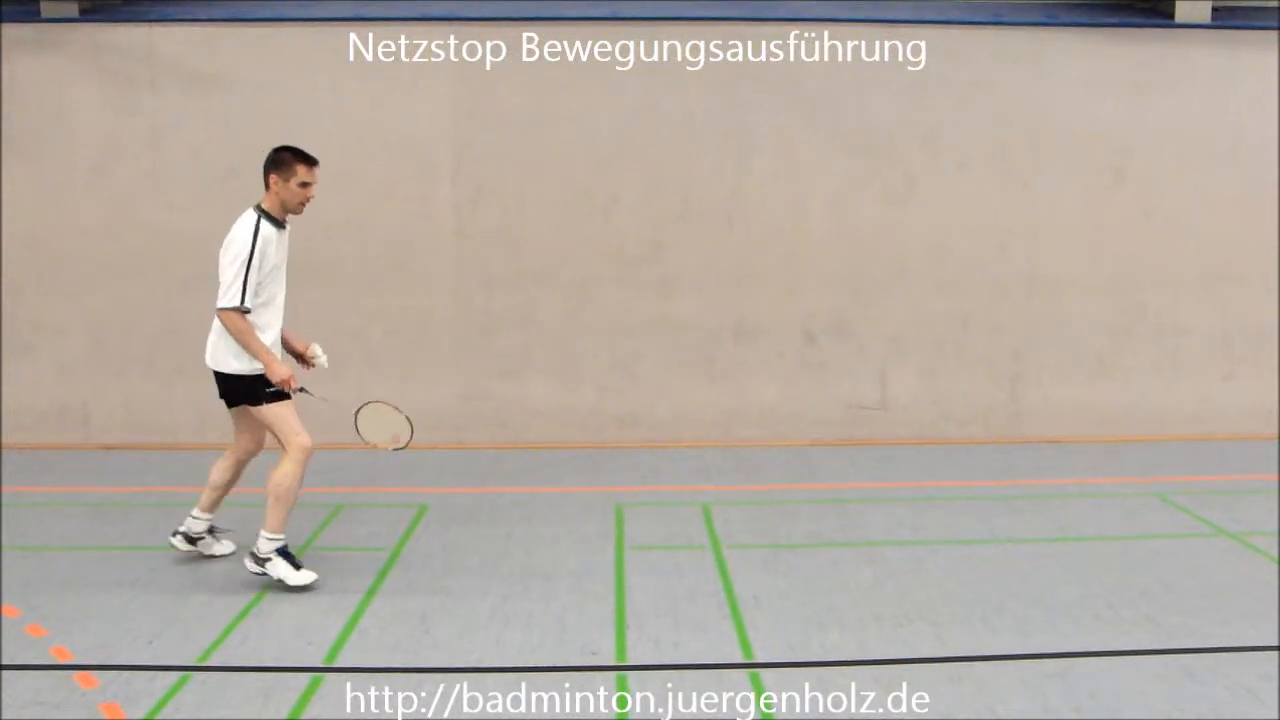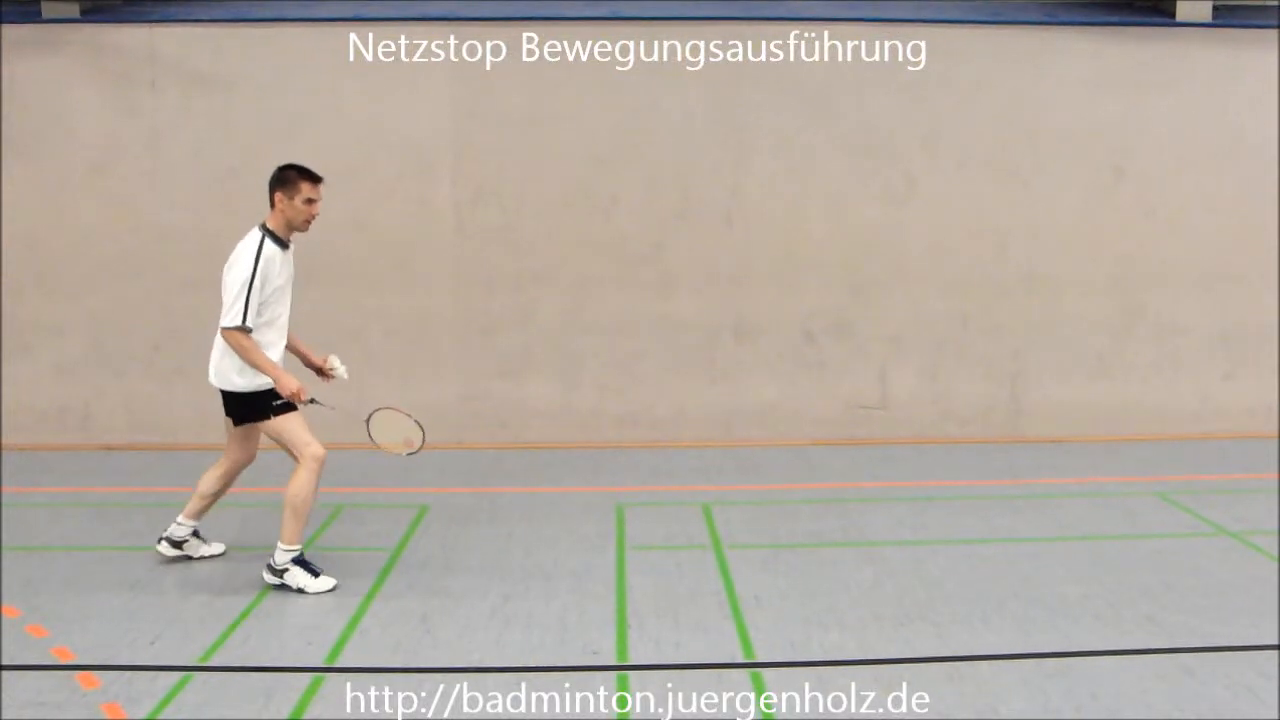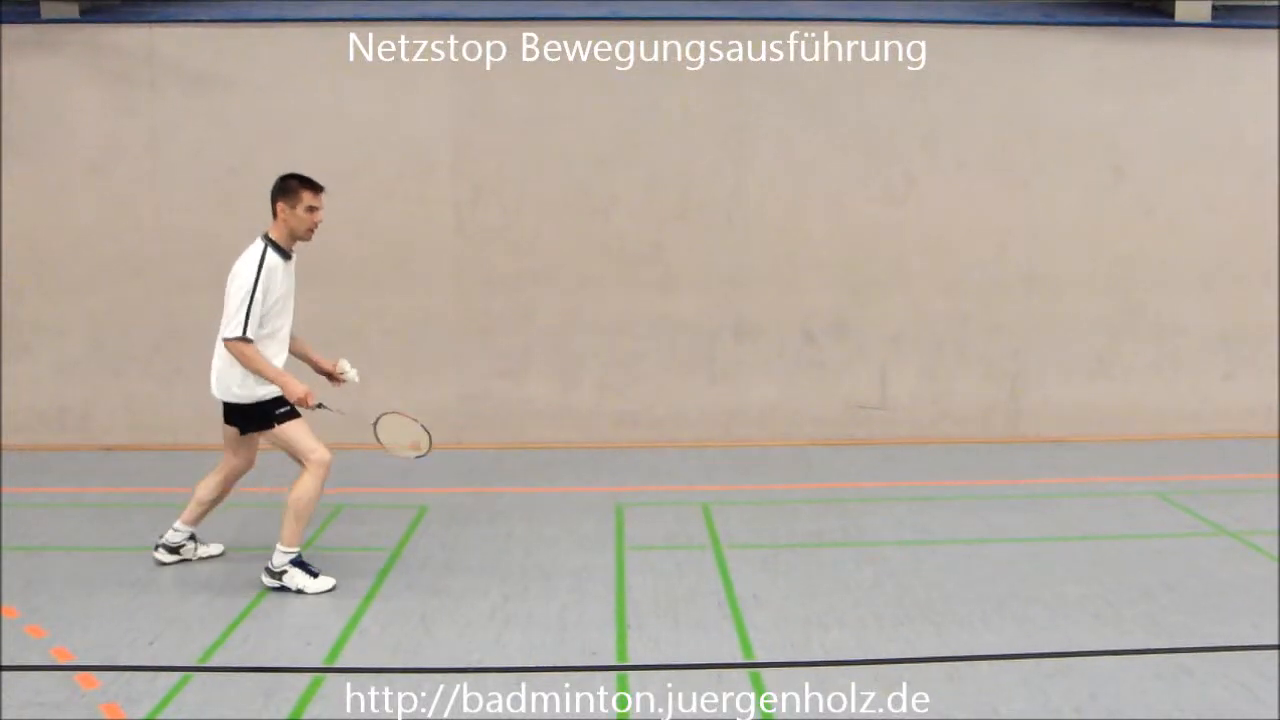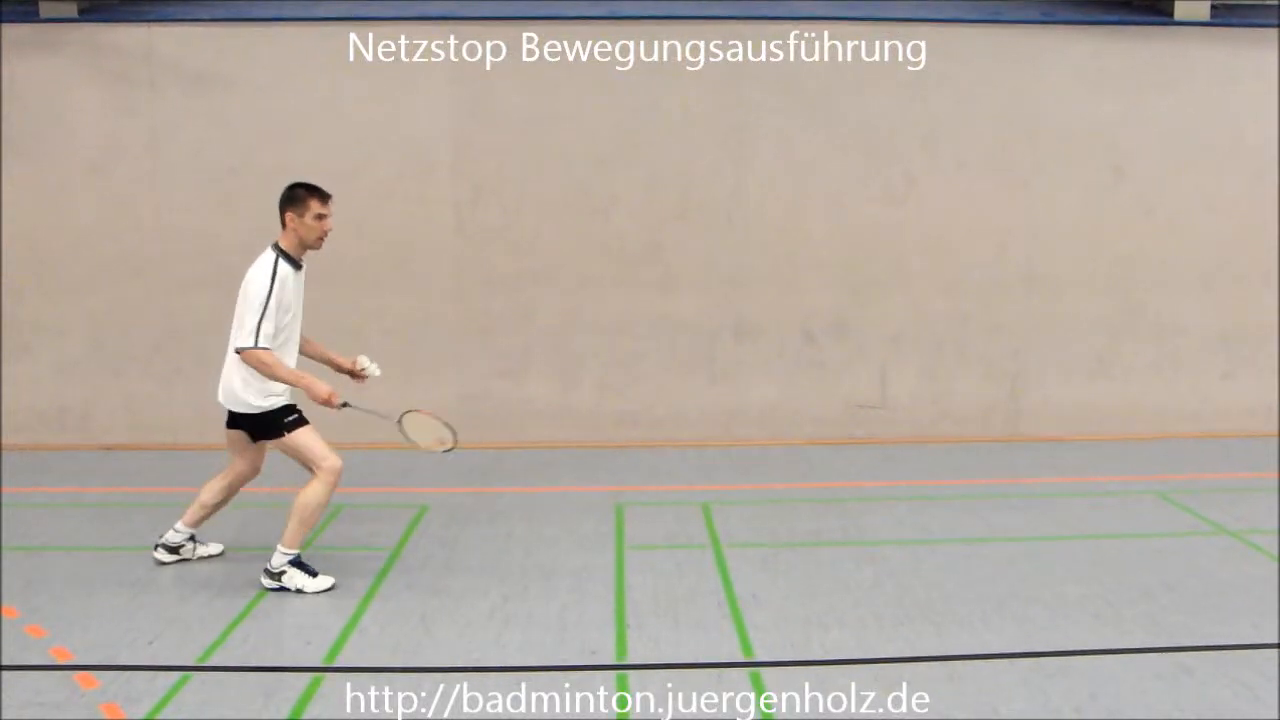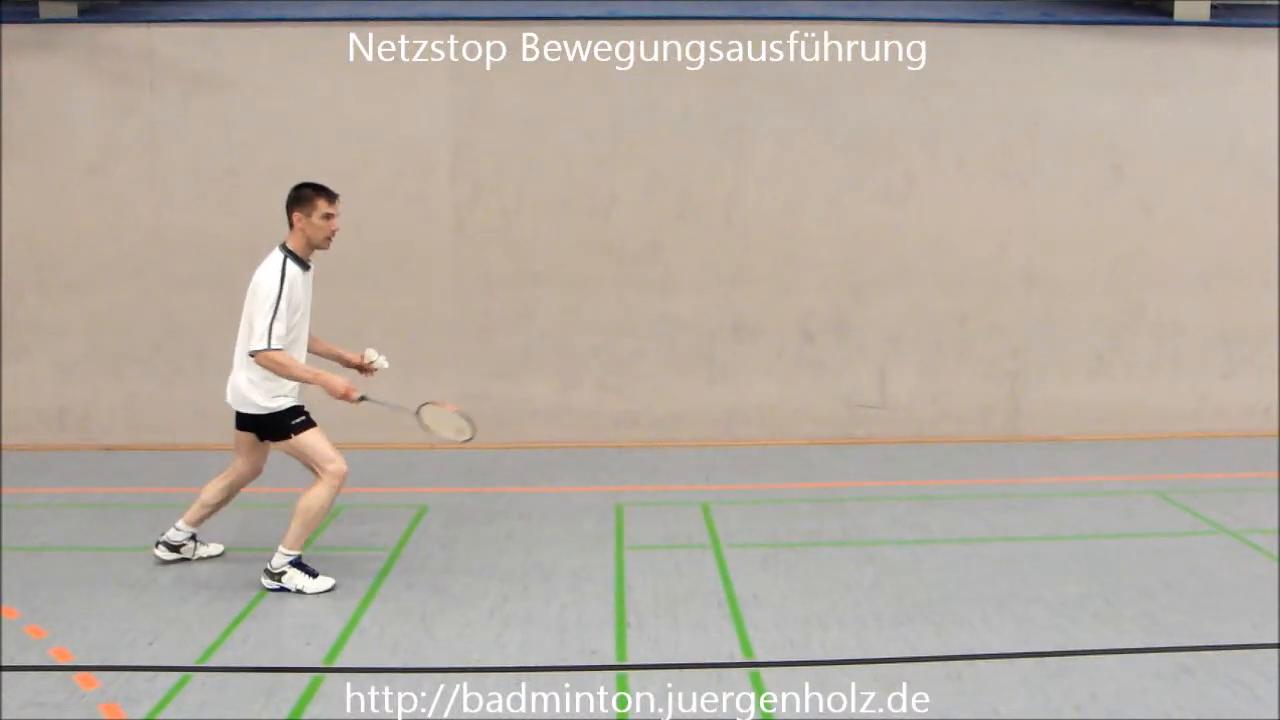
dt=0.2s
person 1, frame 1
left shoulder: (276, 229)
right shoulder: (251, 236)
right elbow: (228, 311)
left wrist: (289, 343)
right wrist: (271, 361)
left hip: (251, 361)
right hip: (244, 364)
left knee: (247, 446)
right knee: (298, 445)
left ankle: (196, 528)
right ankle: (269, 551)
person 1, frame 2
left shoulder: (281, 248)
right shoulder: (255, 255)
right elbow: (232, 330)
left wrist: (306, 356)
right wrist: (279, 375)
left hip: (251, 378)
right hip: (249, 380)
left knee: (238, 458)
right knee: (311, 455)
left ankle: (180, 533)
right ankle: (285, 562)
person 1, frame 3
left shoulder: (283, 258)
right shoulder: (258, 265)
right elbow: (235, 340)
left wrist: (316, 361)
right wrist: (286, 382)
left hip: (245, 387)
right hip: (251, 389)
left knee: (236, 465)
right knee: (317, 460)
left ankle: (175, 539)
right ankle: (282, 564)
person 1, frame 4
left shoulder: (292, 267)
right shoulder: (270, 275)
right elbow: (250, 350)
left wrist: (335, 361)
right wrist: (308, 384)
left hip: (249, 394)
right hip: (260, 397)
left knee: (242, 470)
right knee: (328, 467)
left ankle: (176, 539)
right ankle: (282, 566)
person 1, frame 5
left shoulder: (298, 268)
right shoulder: (278, 276)
right elbow: (264, 353)
left wrist: (341, 355)
right wrist: (325, 380)
left hip: (257, 395)
right hip: (268, 399)
left knee: (244, 470)
right knee: (333, 470)
left ankle: (177, 538)
right ankle: (281, 566)
